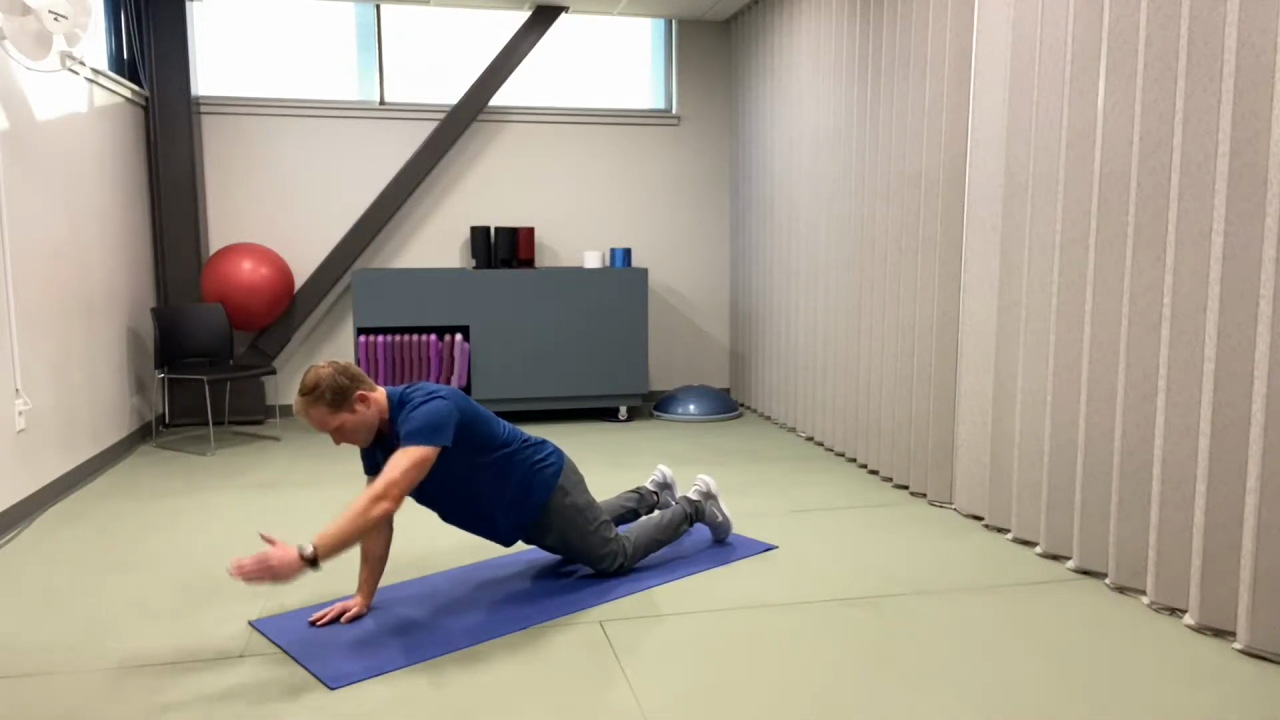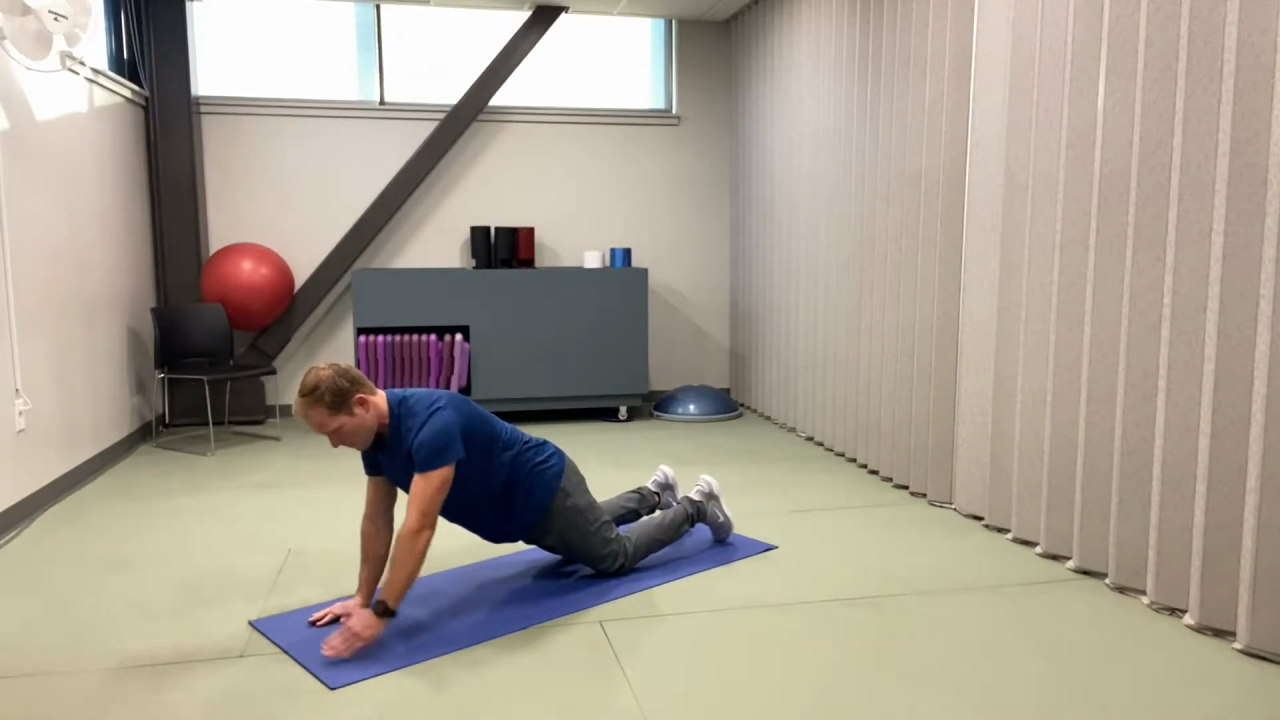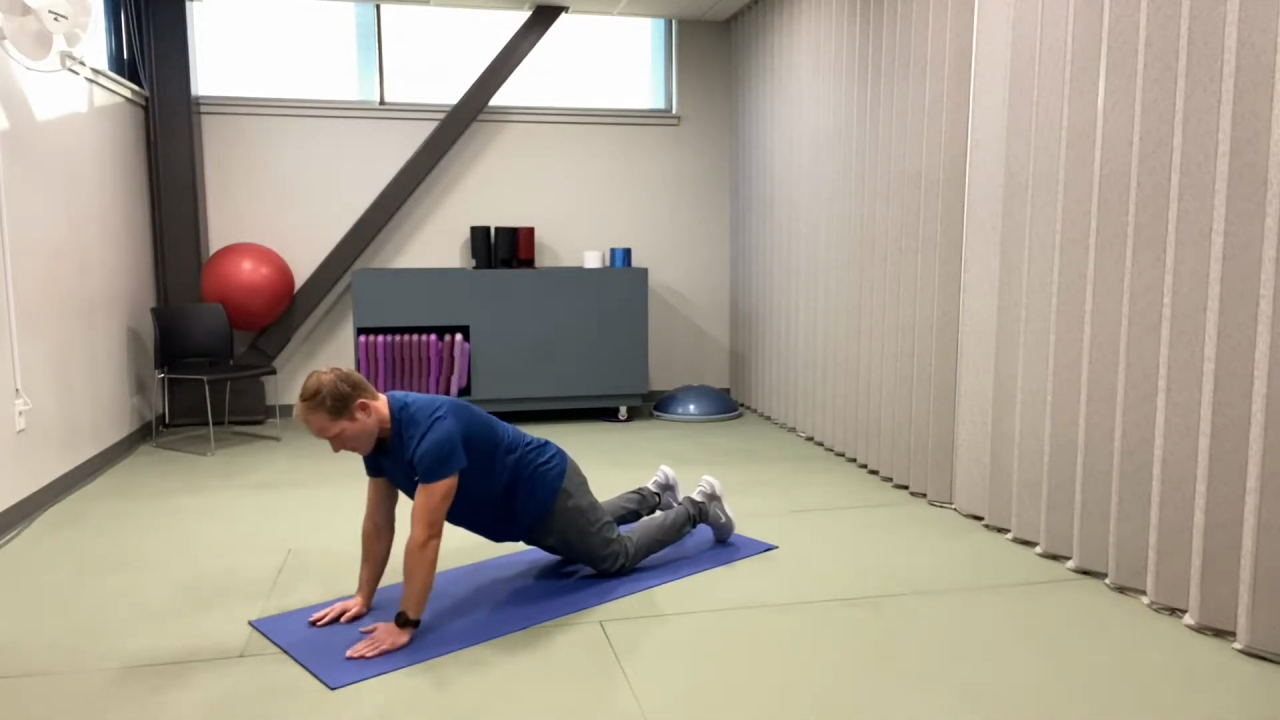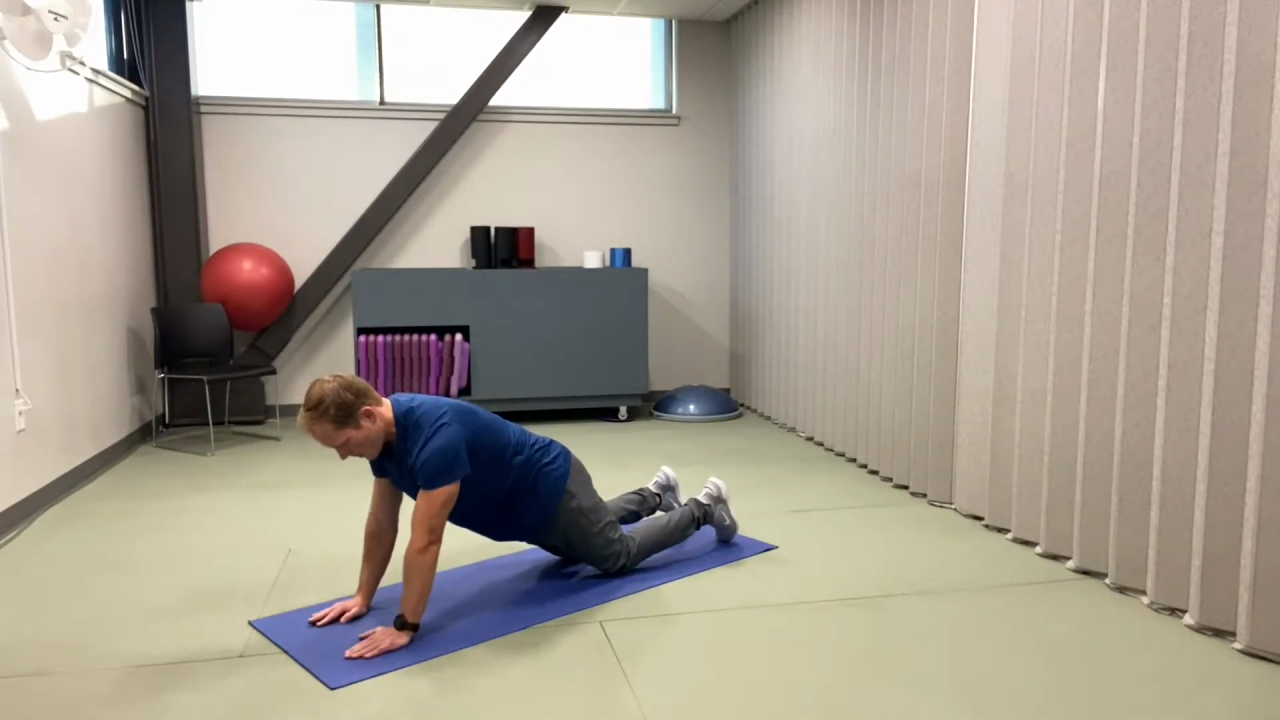
dt=0.2s
person 1, frame 1
left shoulder: (427, 411)
right shoulder: (373, 433)
left elbow: (383, 500)
right elbow: (378, 517)
left wrist: (307, 555)
right wrist: (364, 594)
left hip: (544, 489)
right hip: (518, 509)
left knee: (613, 556)
right knee: (582, 538)
left ankle: (694, 506)
right ankle: (651, 495)
person 1, frame 2
left shoulder: (430, 421)
right shoulder: (373, 431)
left elbow: (418, 528)
right elbow: (377, 521)
left wrist: (379, 612)
right wrist: (367, 598)
left hip: (544, 489)
right hip: (512, 506)
left knee: (615, 558)
right knee: (589, 537)
left ankle: (696, 507)
right ankle: (653, 494)
person 1, frame 3
left shoulder: (432, 429)
right shoulder: (378, 432)
left elbow: (425, 536)
right elbow: (378, 523)
left wrist: (405, 625)
right wrist: (363, 596)
left hip: (545, 489)
right hip: (517, 507)
left knee: (615, 557)
right knee: (579, 542)
left ankle: (699, 507)
right ankle: (653, 495)
person 1, frame 4
left shoulder: (435, 434)
right shoulder: (383, 432)
left elbow: (425, 541)
right elbow: (380, 523)
left wrist: (405, 627)
right wrist: (363, 595)
left hip: (551, 487)
right hip: (523, 503)
left knee: (617, 556)
right knee: (574, 549)
left ankle: (703, 507)
right ankle: (655, 495)
